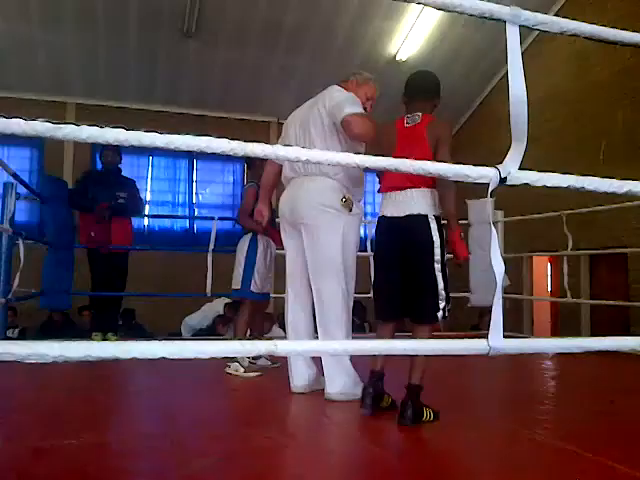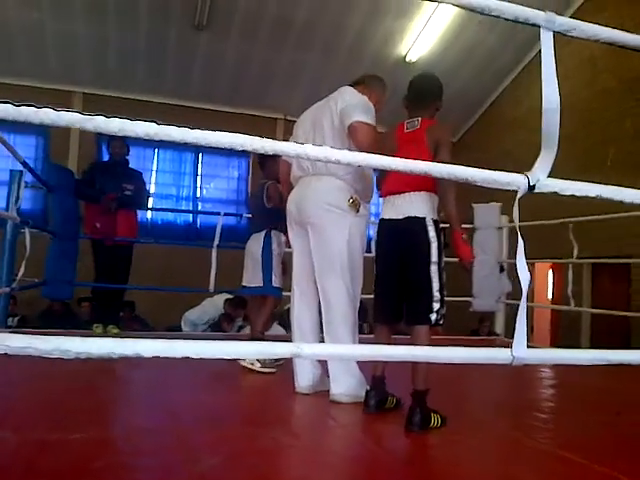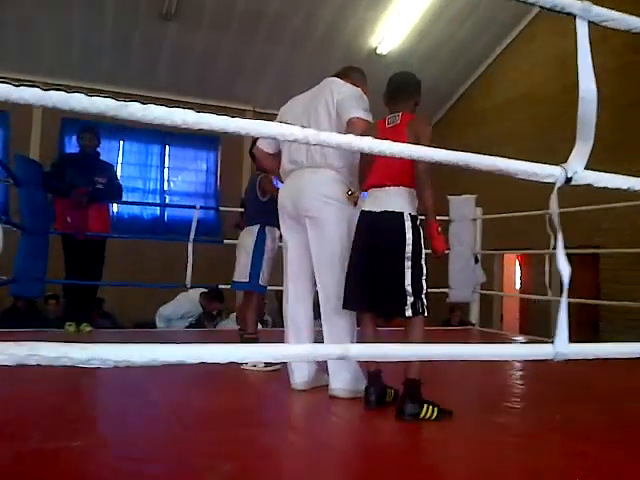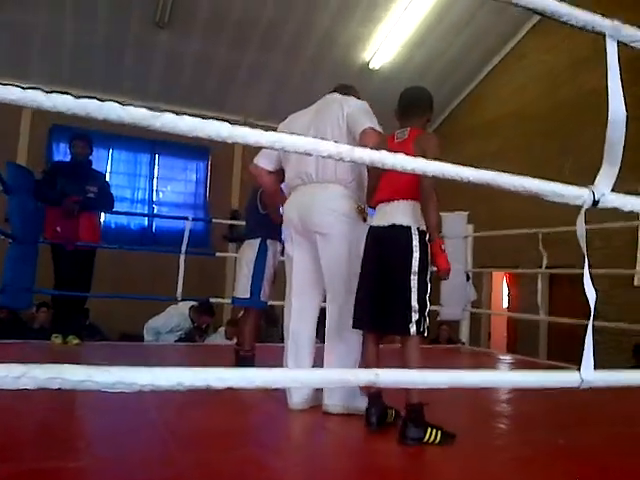
dt=0.5s
person 1, frame 1
left shoulder: (386, 132)
right shoulder: (439, 128)
left elbow: (382, 176)
right elbow: (444, 182)
right wrist: (455, 233)
left hip: (388, 220)
right hip: (421, 219)
left knee: (388, 311)
right knee: (425, 313)
left ankle: (374, 387)
right ankle: (412, 400)
person 1, frame 2
left shoulder: (390, 136)
right shoulder: (439, 133)
left elbow: (381, 186)
right elbow: (444, 186)
right wrist: (459, 236)
left hip: (388, 221)
right hip: (420, 222)
left knee: (386, 312)
right knee: (422, 316)
left ankle: (377, 390)
right ankle: (419, 405)
person 1, frame 3
left shoulder: (373, 130)
right shoulder: (419, 126)
left elbow: (362, 179)
right elbow: (422, 179)
right wrist: (434, 228)
left hip: (369, 215)
right hip: (399, 216)
left knee: (368, 306)
right knee: (414, 308)
left ankle: (375, 385)
right ankle: (412, 394)
person 1, frame 4
left shoulder: (383, 145)
right shoulder: (427, 140)
left elbow: (371, 196)
right elbow: (427, 193)
right wrist: (437, 246)
left hip: (377, 229)
right hip: (407, 230)
left knee: (372, 324)
right knee: (409, 328)
left ankle: (376, 406)
right ankle: (413, 419)
person 2, frame 1
left shoulder: (299, 113)
right shoulder: (340, 96)
left elbow: (274, 160)
right elbow: (358, 127)
left wrist: (263, 201)
right wrist: (376, 136)
left hip: (292, 198)
right hip: (326, 198)
left knee: (298, 290)
right knee: (332, 289)
left ankle: (302, 375)
right ankle: (340, 380)
person 2, frame 2
left shoulder: (311, 112)
right shoulder: (355, 100)
left elbow: (286, 162)
right elbow: (362, 134)
left wrist: (291, 191)
left hip: (300, 196)
right hip: (334, 198)
left knee: (305, 289)
right knee: (339, 289)
left ankle: (307, 375)
right ankle: (346, 382)
person 2, frame 3
left shoulder: (294, 103)
right shoulder: (348, 91)
left elbow: (263, 151)
right elbow: (359, 129)
left hip: (291, 191)
right hip: (328, 189)
left knee: (297, 282)
right knee: (335, 281)
left ankle: (302, 371)
right ankle: (344, 376)
person 2, frame 4
left shoulder: (294, 119)
right shoulder: (354, 105)
left elbow: (260, 168)
right elbow: (372, 141)
left hip: (297, 205)
right hip: (336, 203)
left knee: (300, 299)
right knee: (343, 298)
left ankle: (299, 390)
right ankle: (339, 392)
person 3, frame 1
left shoulder: (260, 190)
right shoulder: (253, 187)
right elbow: (242, 217)
right wrist: (268, 232)
left hip: (263, 246)
right hip: (255, 244)
left knee: (261, 303)
right knee: (249, 302)
left ankle: (255, 353)
right ankle: (237, 357)
person 3, frame 2
left shoulder: (261, 190)
right shoulder: (272, 186)
right elbow: (284, 203)
left wrist: (279, 259)
left hip: (261, 241)
right hip: (268, 241)
left knee: (258, 298)
right knee: (272, 296)
person 3, frame 3
left shoulder: (254, 181)
right shoulder: (264, 179)
right elbow: (280, 198)
left hip: (254, 234)
right hip: (260, 235)
left knee: (251, 293)
right knee: (256, 293)
left ankle: (246, 345)
person 3, frame 4
left shoulder: (258, 193)
right shoulder: (265, 190)
right elbow: (279, 217)
left hip: (257, 251)
right hip: (262, 249)
left knee: (250, 312)
right knee: (254, 310)
left ankle: (241, 363)
right ankle: (246, 369)
person 4, frame 1
left shoulder: (129, 183)
right shoulder: (89, 178)
left elbow: (138, 208)
right elbow: (73, 199)
left wrist: (113, 209)
right wrist: (94, 207)
left hip: (120, 241)
right hip: (96, 239)
left knee: (117, 285)
right knee: (99, 283)
left ankle: (111, 329)
right ankle: (97, 328)
person 4, frame 2
left shoulder: (136, 176)
right shoulder: (96, 169)
left elbow: (143, 201)
right elbow: (79, 189)
left wrist: (119, 201)
right wrist: (100, 198)
left hip: (124, 233)
right hip: (101, 231)
left knee: (119, 278)
right knee: (102, 275)
left ankle: (112, 321)
right ankle: (99, 320)
person 4, frame 3
left shoulder: (107, 168)
right shoulder: (66, 161)
left elbow: (117, 194)
right elbow: (48, 182)
left wrist: (91, 195)
right wrist: (70, 192)
left hip: (96, 228)
right hip: (71, 226)
left knee: (92, 274)
right knee: (73, 272)
left ankle: (85, 319)
right ankle: (71, 318)
person 4, frame 4
left shoulder: (98, 177)
right shoulder: (57, 169)
left elbow: (108, 203)
right elbow: (39, 190)
left wrist: (81, 205)
right wrist: (61, 200)
left hip: (86, 238)
right hip: (61, 235)
left knee: (81, 285)
right knee: (62, 281)
left ankle: (73, 330)
right ankle: (58, 329)
